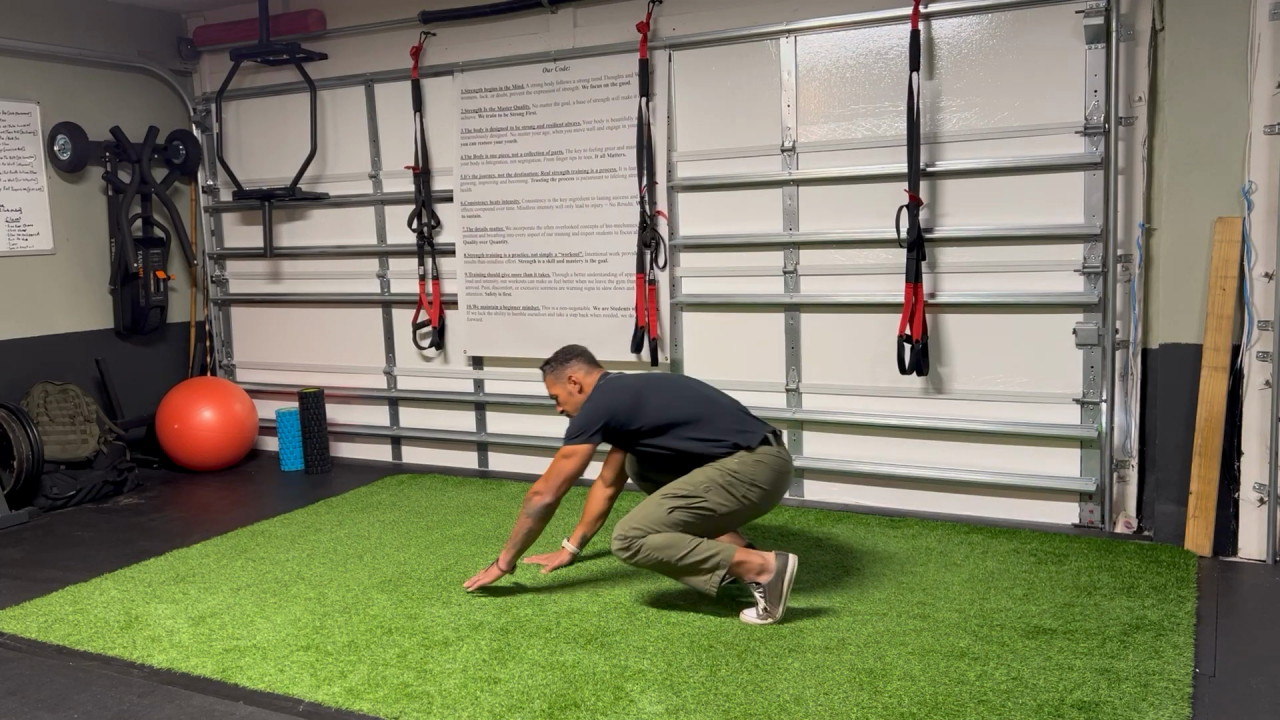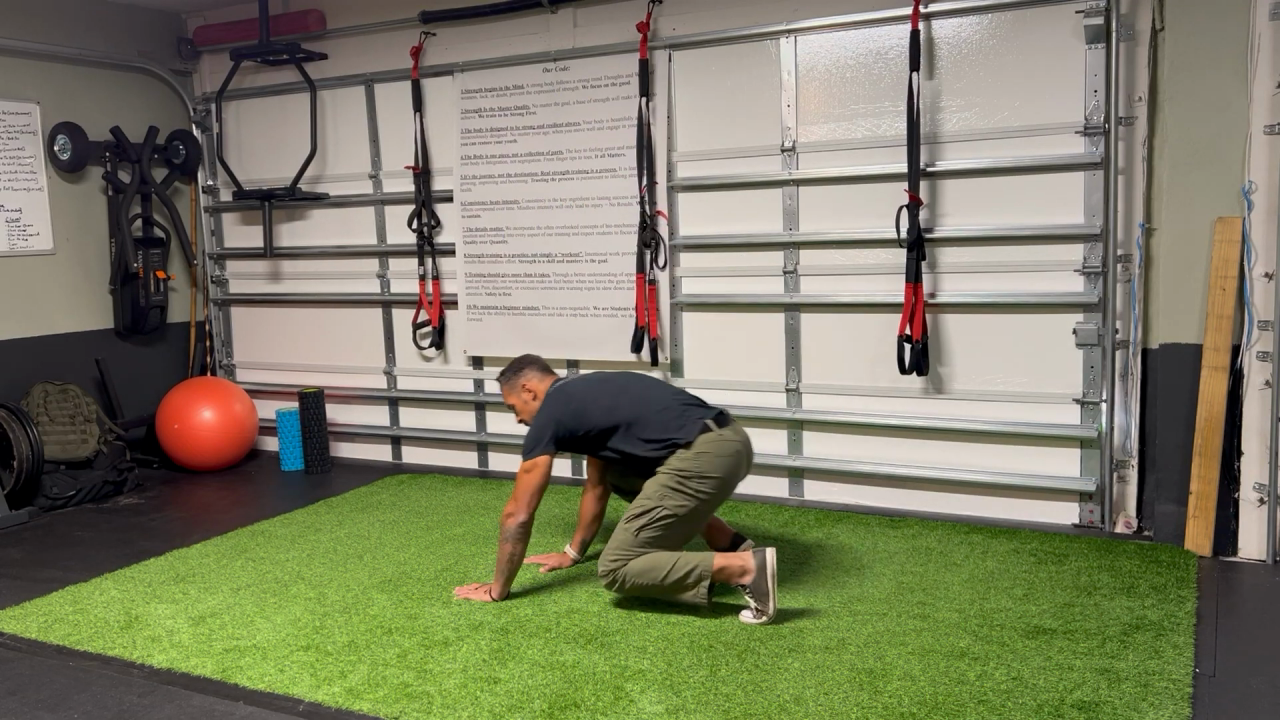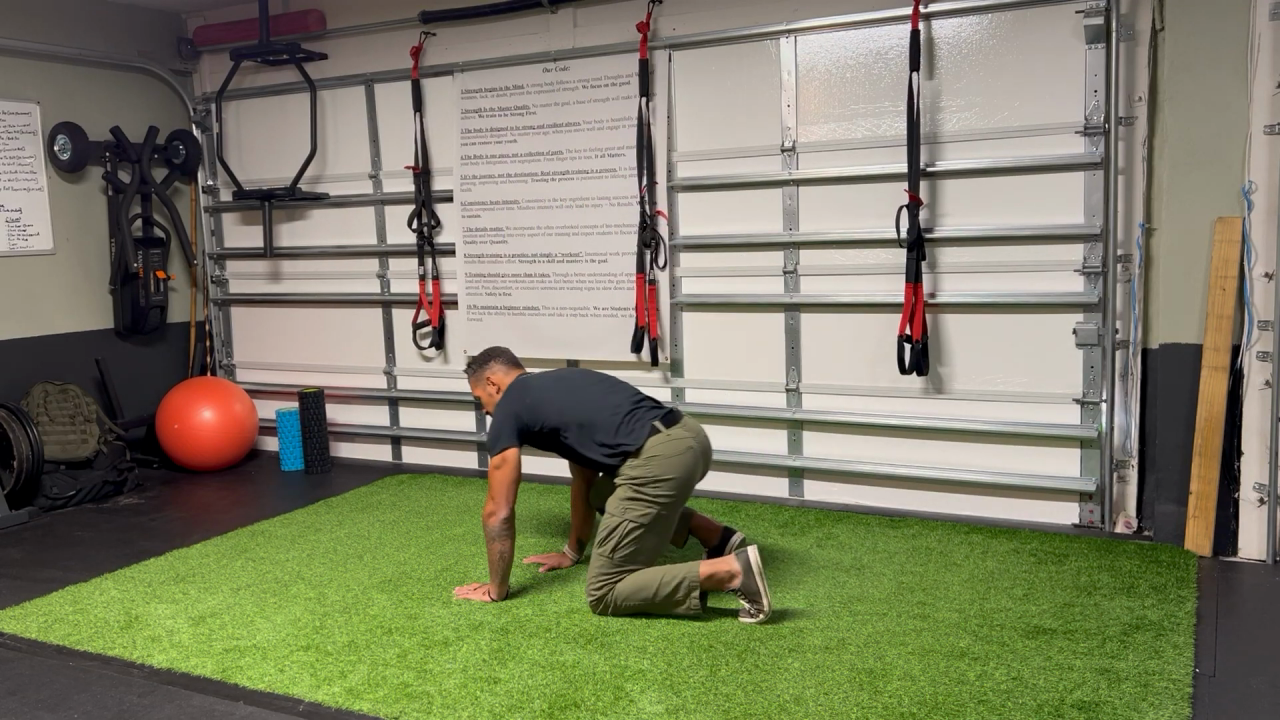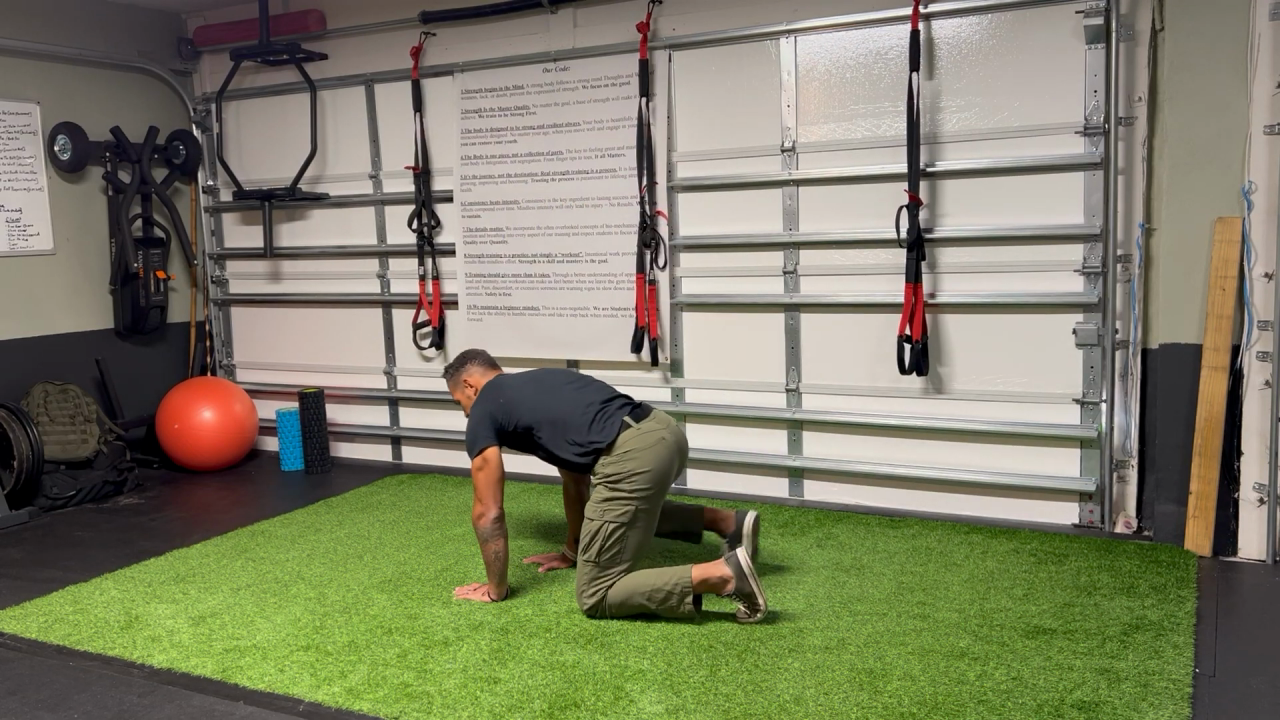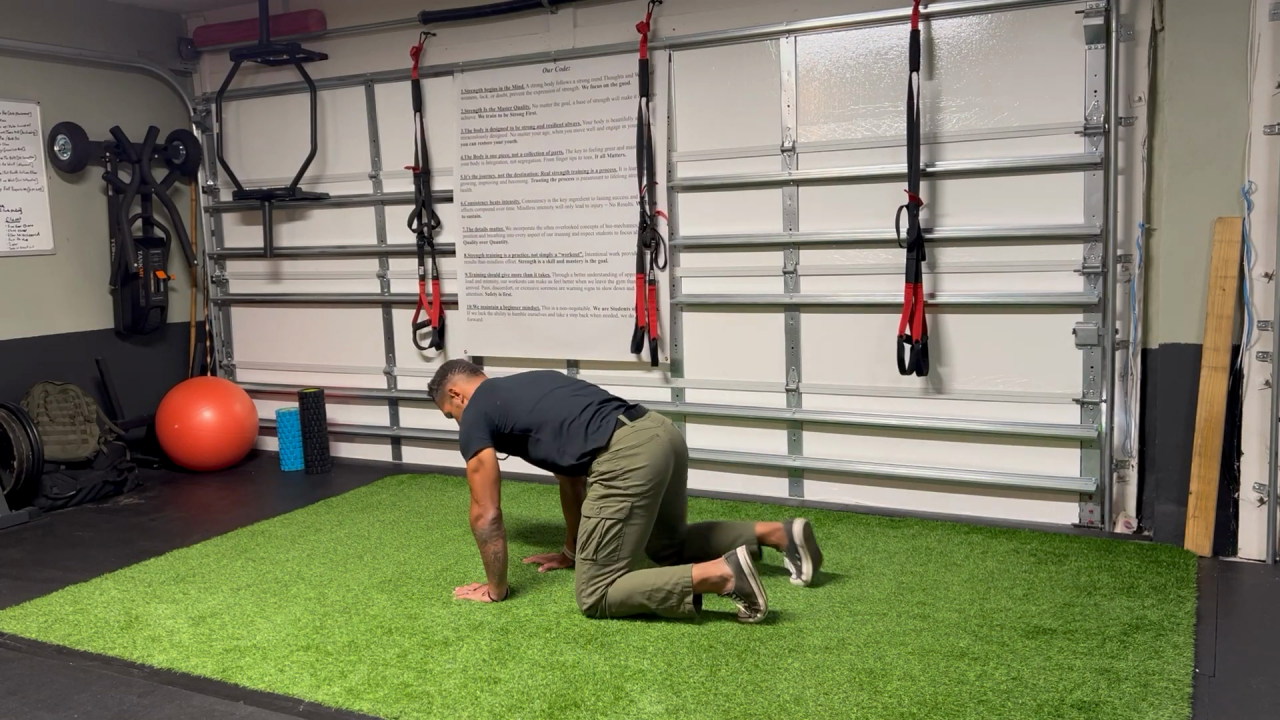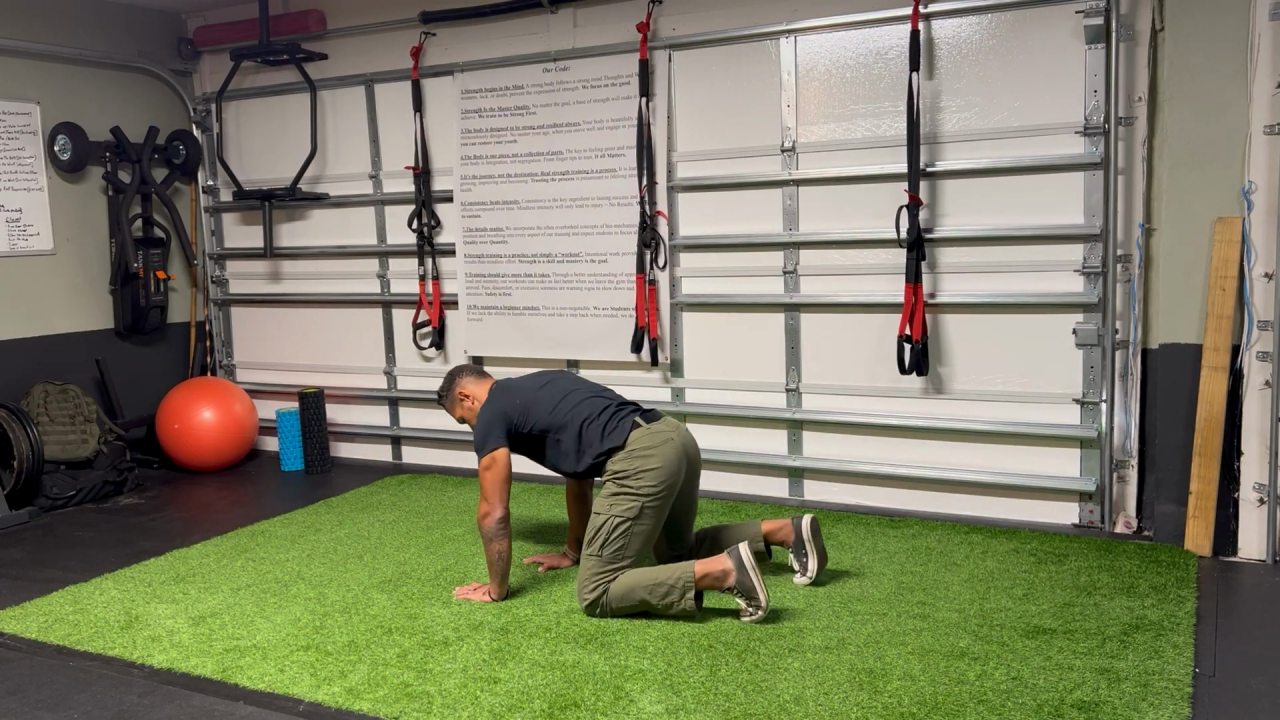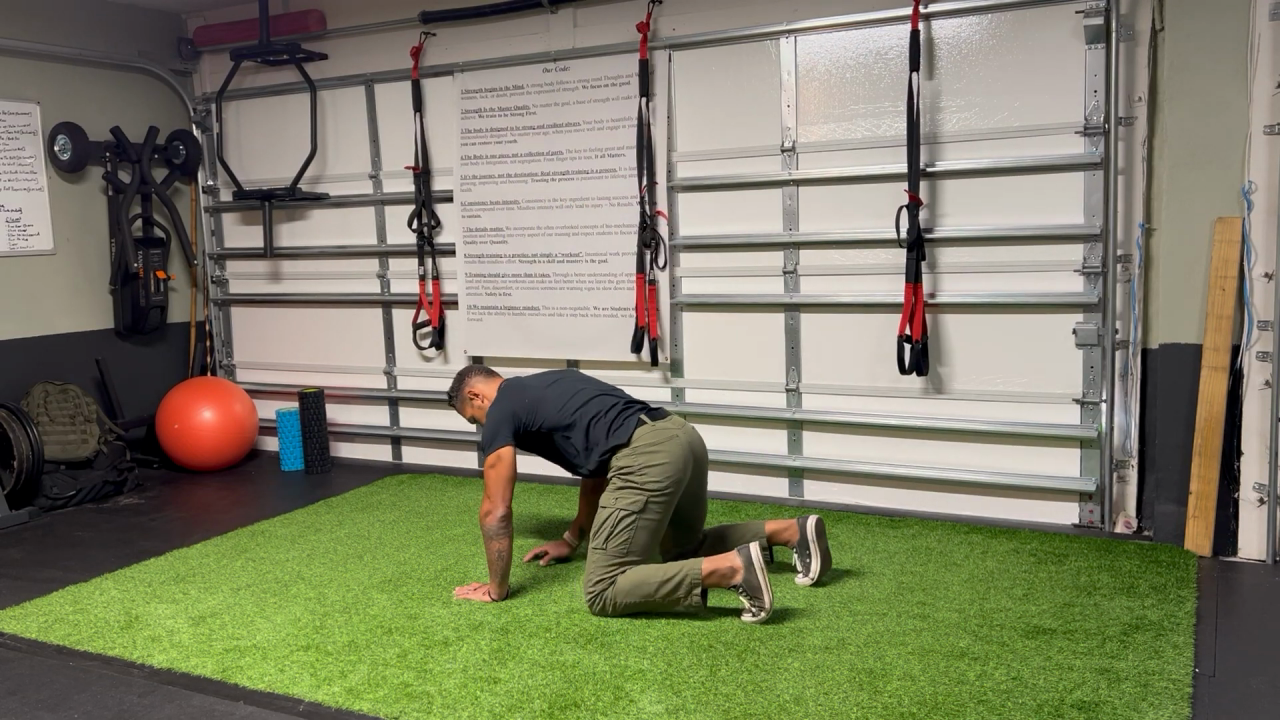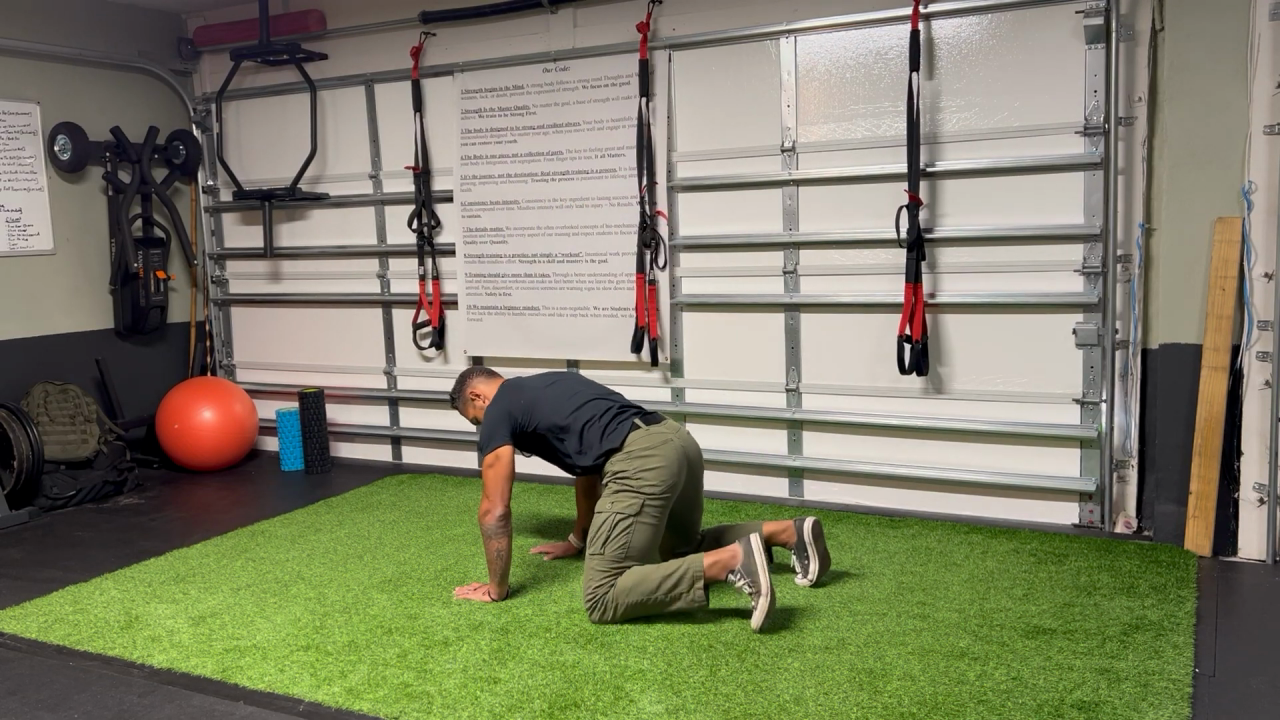
dt=0.2s
person 1, frame 1
left shoulder: (599, 405)
right shoulder: (623, 396)
left elbow: (546, 493)
right elbow: (608, 484)
left wrist: (504, 562)
right wrist: (570, 548)
left hip: (753, 469)
right hip: (756, 459)
left knee: (630, 540)
right knee: (639, 465)
left ankle: (762, 567)
right ankle: (733, 548)
person 1, frame 2
left shoulder: (550, 415)
right shoulder: (588, 393)
left elbow: (519, 513)
right elbow: (597, 485)
left wrist: (498, 588)
right wrist: (572, 551)
left hip: (706, 456)
right hip: (726, 443)
left knee: (616, 569)
right knee: (617, 473)
left ankle: (743, 568)
right ankle: (727, 542)
person 1, frame 3
left shoulder: (508, 410)
right shoulder: (559, 385)
left elbow: (499, 511)
right elbow: (585, 480)
left wrist: (496, 589)
right wrist: (572, 552)
left hip: (663, 457)
right hip: (691, 438)
left knee: (605, 593)
right knee: (602, 496)
left ankle: (730, 571)
right ankle: (717, 538)
person 1, frame 4
left shoulder: (483, 411)
right shoulder: (539, 384)
left elbow: (488, 512)
right elbow: (575, 477)
left wrist: (496, 588)
right wrist: (571, 552)
left hip: (633, 456)
right hip: (666, 432)
left knee: (596, 598)
right knee: (632, 508)
left ankle: (720, 574)
right ankle: (728, 522)
person 1, frame 5
left shoulder: (475, 415)
right shoulder: (530, 385)
left elbow: (486, 514)
right elbow: (571, 476)
left wrist: (496, 588)
right wrist: (572, 552)
left hip: (629, 457)
right hip: (662, 433)
left knee: (596, 598)
right knee: (668, 548)
left ankle: (720, 575)
right ankle: (780, 534)
person 1, frame 6
left shoulder: (492, 415)
right shoulder: (536, 388)
left elbow: (494, 513)
right elbow: (579, 474)
left wrist: (497, 588)
right wrist: (573, 551)
left hip: (641, 460)
right hip: (674, 437)
left knee: (597, 595)
right knee: (677, 550)
left ankle: (722, 571)
right ankle: (787, 531)
person 1, frame 7
left shoulder: (501, 413)
right shoulder: (542, 388)
left elbow: (496, 510)
right elbow: (594, 471)
left wrist: (497, 587)
right wrist: (570, 540)
left hip: (647, 457)
right hip: (681, 437)
left knee: (603, 593)
right knee: (684, 549)
left ankle: (730, 567)
right ankle: (792, 531)
person 1, frame 8
left shoulder: (498, 413)
right shoulder: (543, 389)
left elbow: (495, 509)
left wrist: (496, 587)
right wrist: (575, 542)
left hip: (642, 463)
right hip: (676, 441)
left knee: (603, 600)
right knee: (681, 549)
left ankle: (731, 559)
right ankle: (790, 533)
